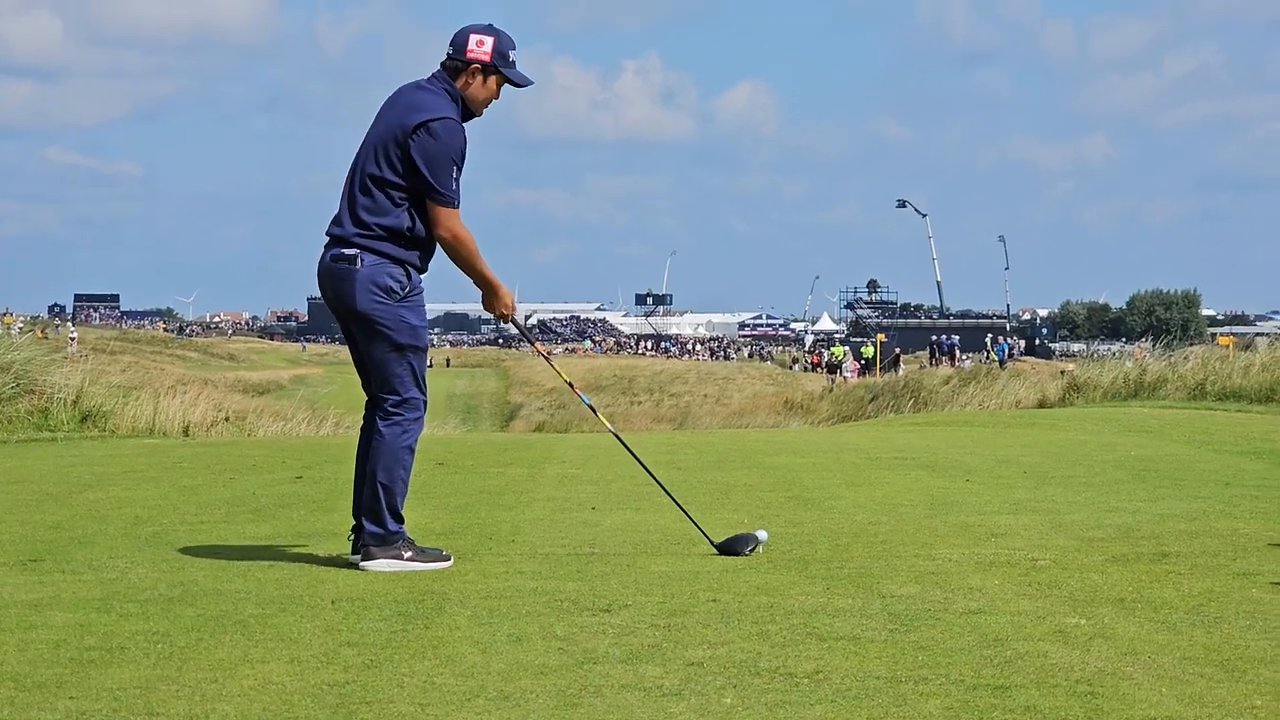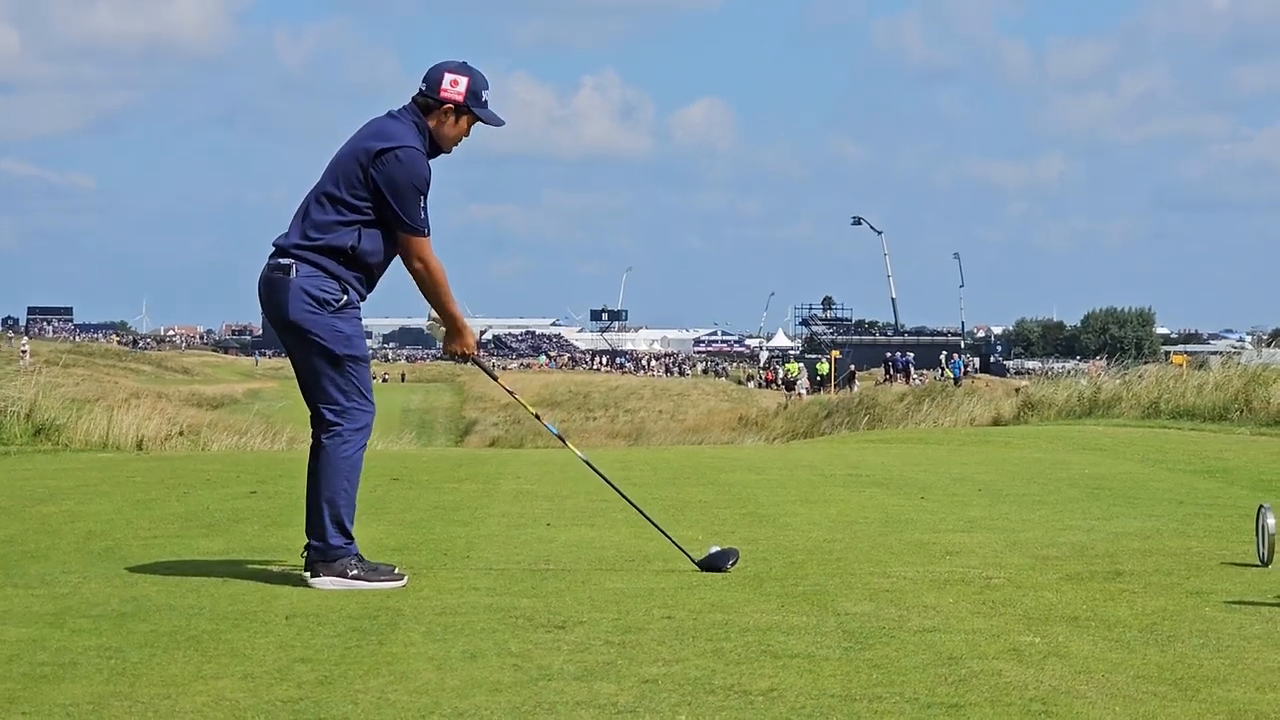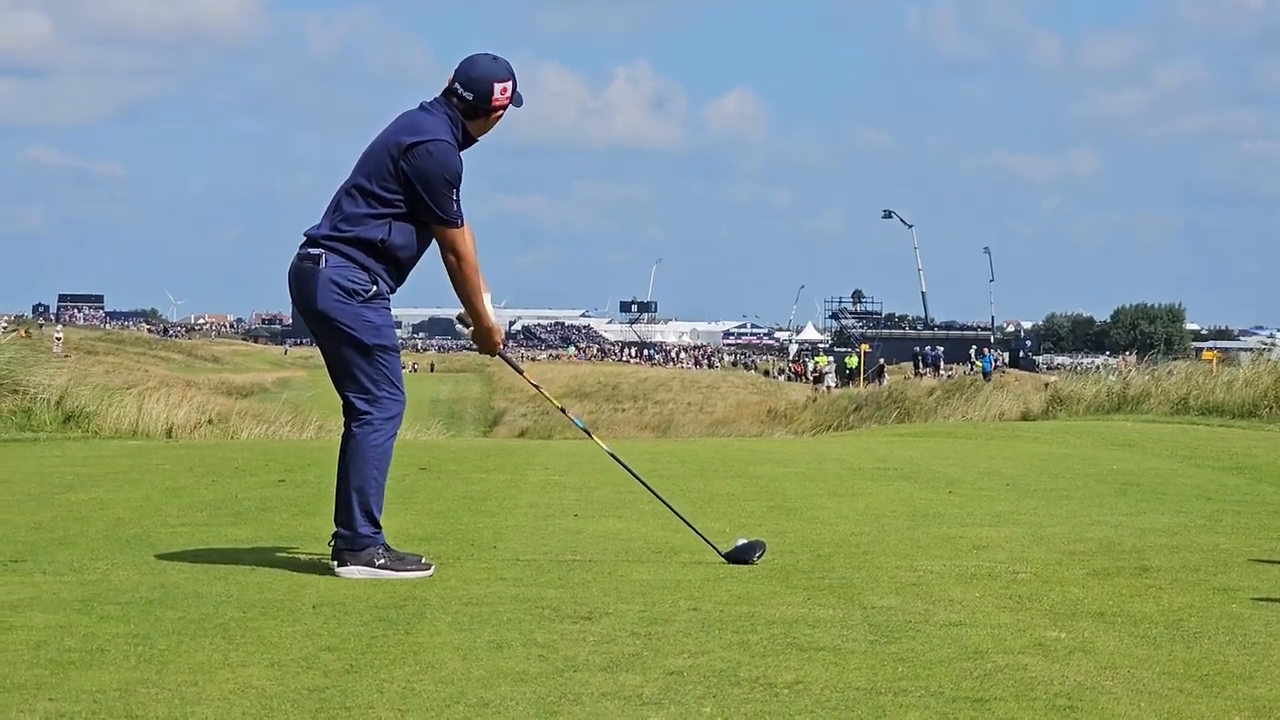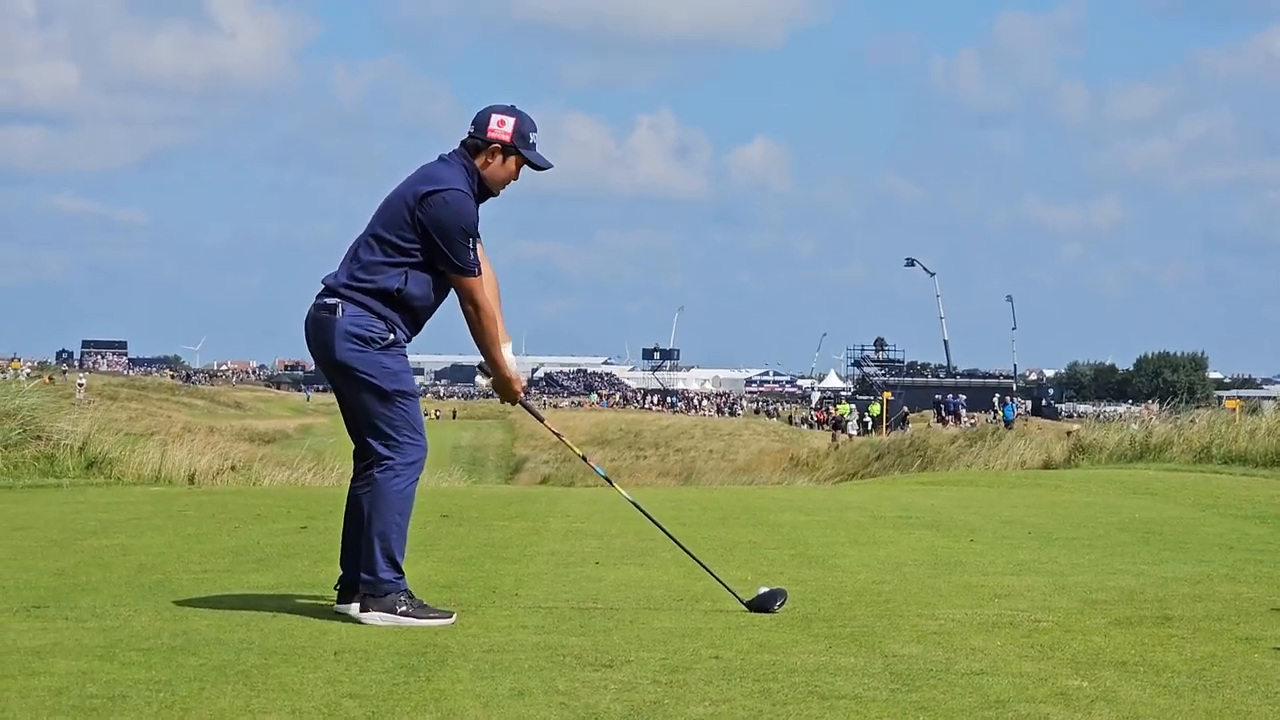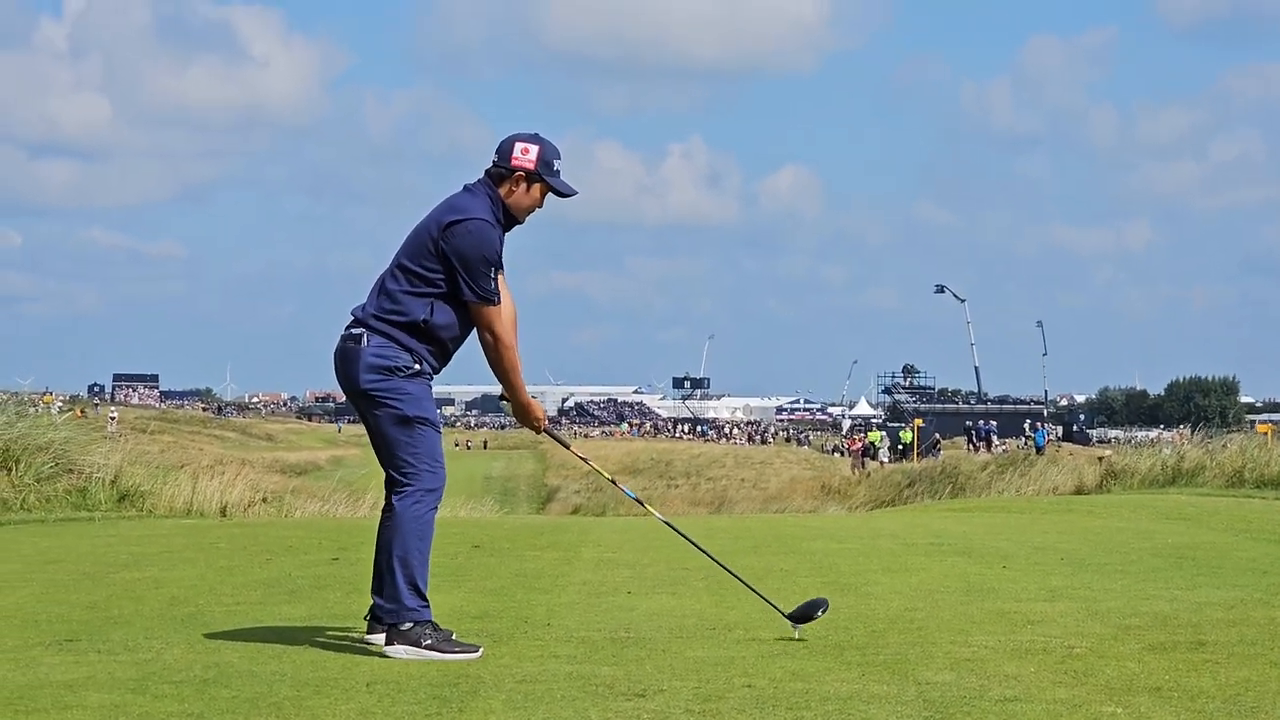
dt=1s
person 1, frame 1
left shoulder: (410, 97)
right shoulder: (440, 125)
right elbow: (447, 228)
right wrist: (492, 288)
left hip: (346, 267)
right hip: (379, 275)
left knee: (386, 403)
right knee: (404, 406)
left ankle: (369, 533)
right ankle: (385, 541)
person 1, frame 2
left shoulder: (391, 132)
right shoulder: (403, 153)
left elbow: (411, 250)
right elbow: (420, 258)
left wrist: (445, 314)
right wrist: (457, 325)
left hip: (295, 284)
right hip: (317, 289)
left knee: (336, 419)
right knee: (350, 417)
left ankle: (324, 549)
right ankle: (334, 557)
person 1, frame 3
left shoulder: (426, 126)
right shoulder: (434, 147)
left elbow: (458, 227)
right elbow: (456, 250)
left wrist: (483, 303)
right wrist: (483, 325)
left hip: (326, 276)
right hip: (348, 281)
left knee: (368, 408)
right knee: (381, 407)
left ankle: (353, 539)
right ankle: (361, 547)
person 1, frame 4
left shoulder: (450, 183)
right shoulder: (449, 196)
left elbow: (483, 274)
right elbow: (474, 299)
left wrist: (505, 352)
right wrist: (502, 373)
left hip: (345, 327)
right hip: (363, 329)
left knee: (379, 454)
right knee: (404, 453)
left ankle: (357, 585)
right ankle: (385, 592)
person 1, frame 5
left shoulder: (476, 213)
right shoulder: (473, 227)
left elbow: (503, 303)
right elbow: (494, 330)
left wrist: (516, 391)
right wrist: (523, 401)
left hip: (373, 359)
right hip: (389, 361)
left knee: (409, 483)
right knee: (421, 482)
left ankle: (387, 615)
right ankle: (408, 624)
